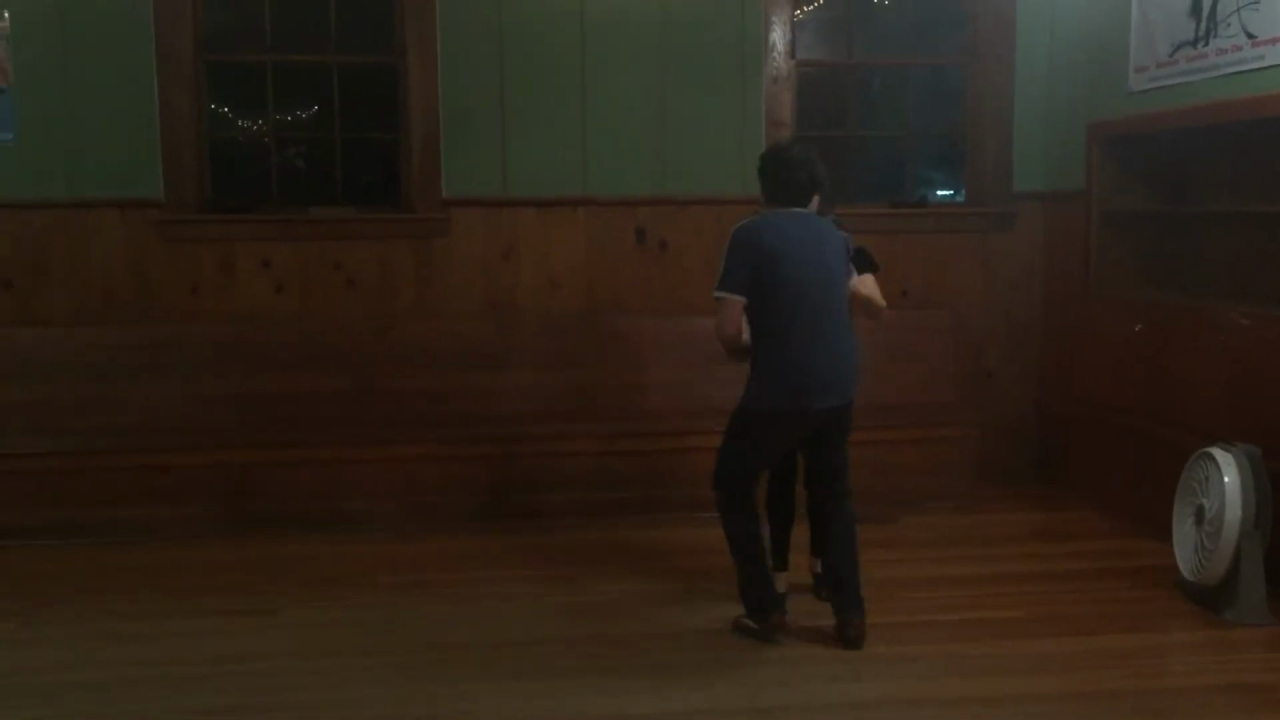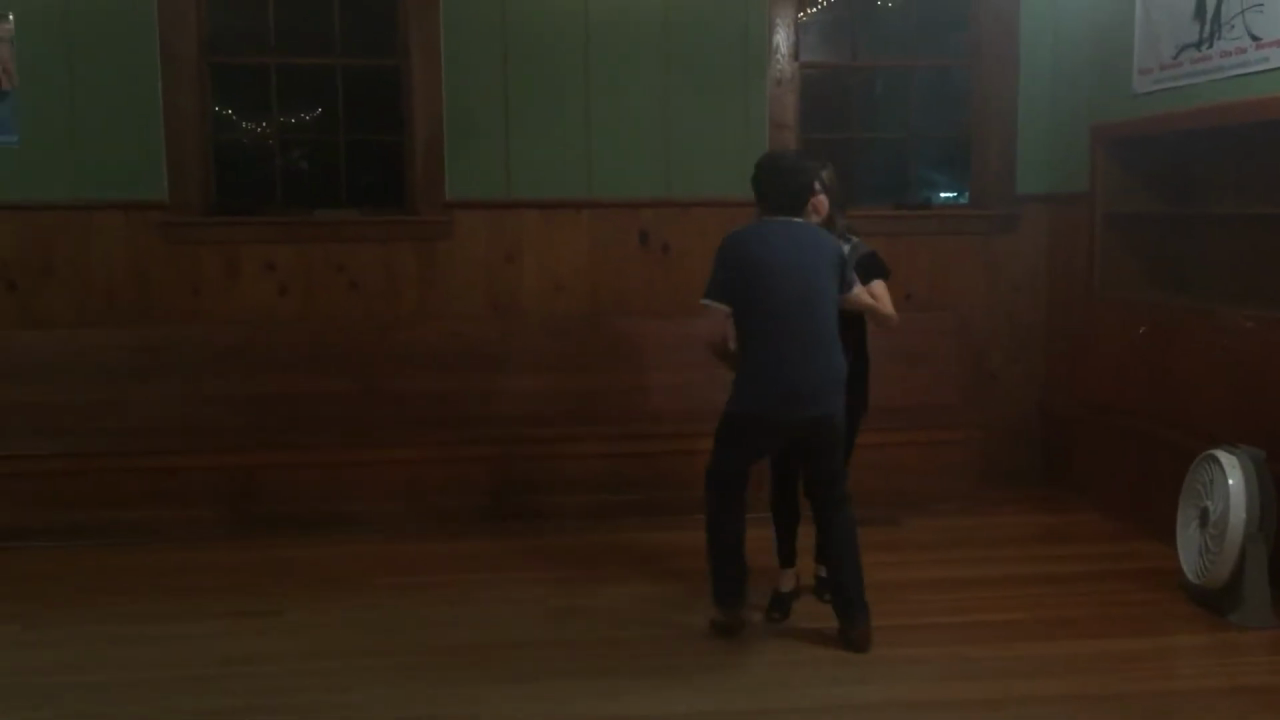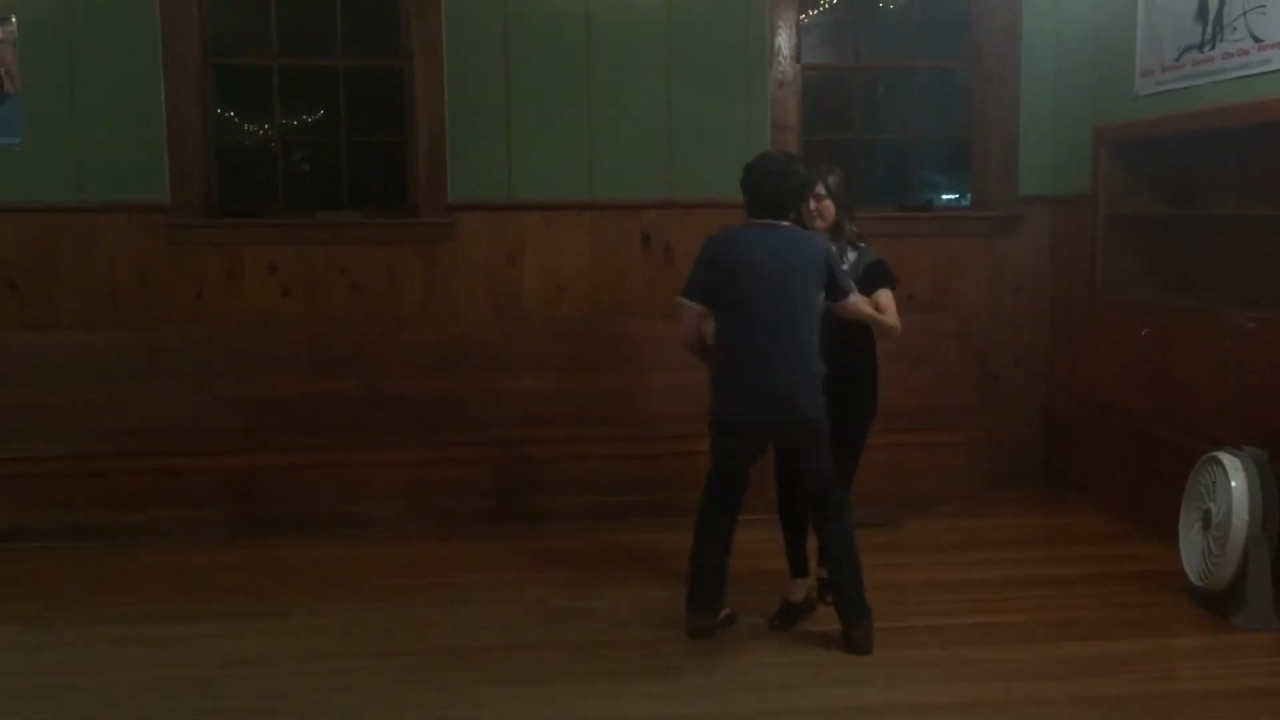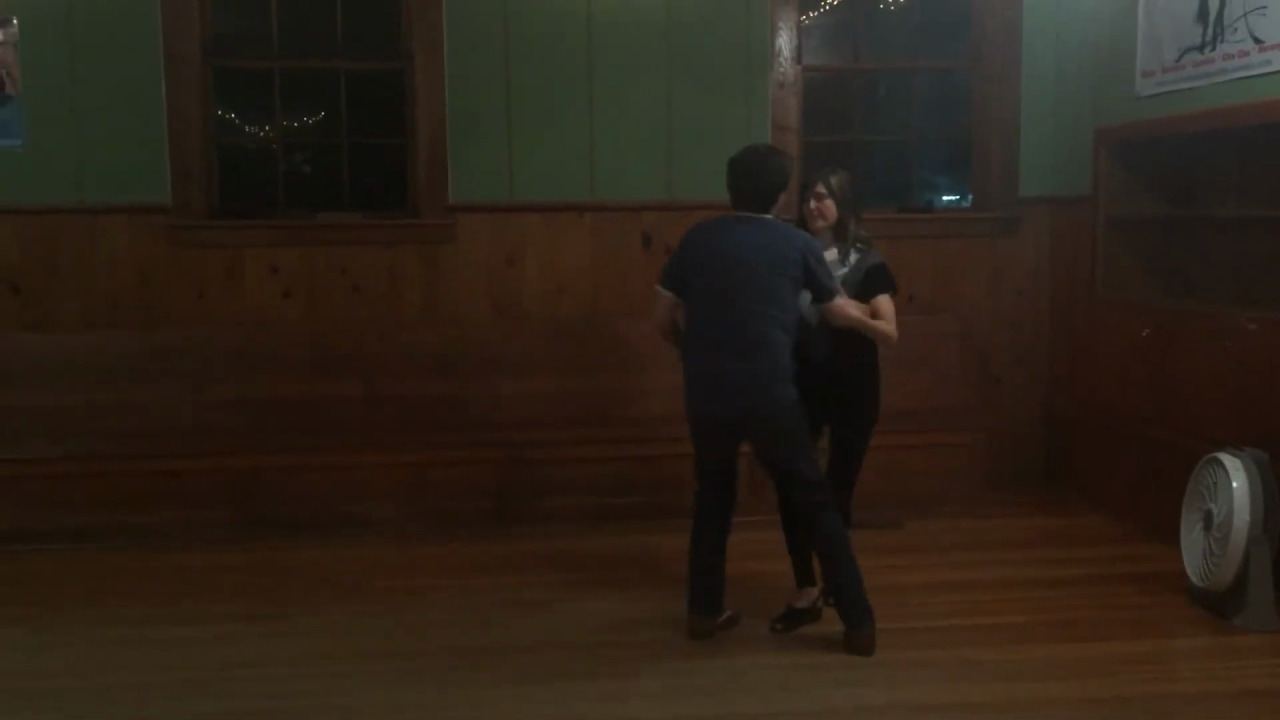
dt=0.1s
person 1, frame 1
left shoulder: (750, 236)
right shoulder: (831, 235)
left elbow: (730, 326)
left wrist: (746, 354)
left hip: (776, 390)
right hip: (836, 389)
left knee: (733, 485)
right knee: (832, 496)
left ankle: (764, 608)
right ankle: (850, 615)
person 1, frame 2
left shoulder: (738, 244)
right shoulder: (828, 245)
left elbow: (719, 336)
right elbow: (854, 298)
left hip: (760, 399)
right hip: (824, 398)
left knee: (723, 486)
right knee: (832, 502)
left ankle: (729, 605)
right ankle: (854, 619)
person 1, frame 3
left shoulder: (719, 247)
right shoulder: (817, 249)
left elbow: (691, 332)
right elbow: (852, 307)
right wrist: (874, 305)
left hip: (739, 403)
right hip: (802, 402)
left knee: (720, 497)
right knee: (827, 504)
left ankle: (703, 607)
right ankle: (858, 622)
person 1, frame 4
left shoulder: (698, 239)
right shoulder: (799, 243)
left elbow: (664, 320)
right elbow: (841, 314)
right wrist: (869, 313)
left hip: (707, 396)
right hip: (771, 396)
left knee: (714, 498)
right knee: (817, 504)
left ankle: (705, 611)
right ankle: (859, 622)
person 2, frame 1
left shoulder: (847, 251)
left elbow: (876, 306)
left wrist: (850, 289)
right wrist: (751, 339)
right knee: (781, 470)
left ankle: (819, 560)
right ankle: (780, 575)
person 2, frame 2
left shoulder: (858, 255)
left elbow: (889, 317)
left hip: (844, 378)
right knee: (785, 471)
left ankle: (824, 565)
right ankle: (786, 577)
person 2, frame 3
left shoulder: (865, 262)
left elbow: (893, 325)
left hip: (851, 385)
left knee: (837, 481)
right knee: (789, 478)
left ankle: (828, 567)
right ankle: (799, 586)
person 2, frame 4
left shoulder: (868, 265)
left elbow: (889, 333)
left hip: (852, 391)
right hip: (801, 385)
left knee: (838, 490)
right ankle: (806, 593)
